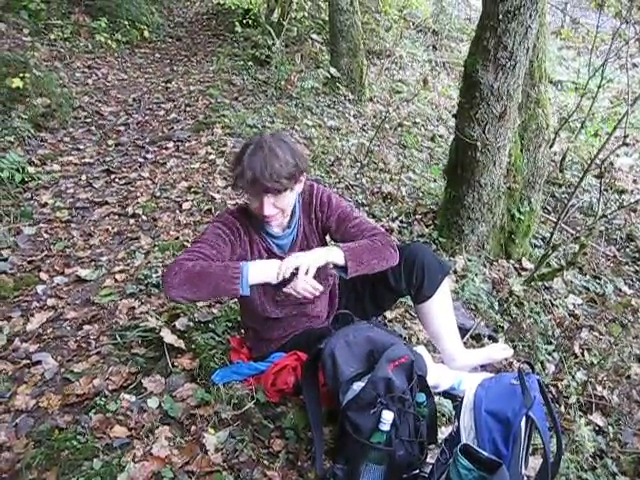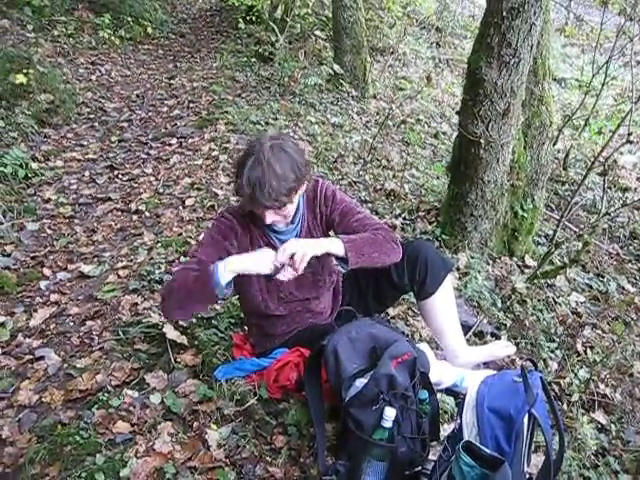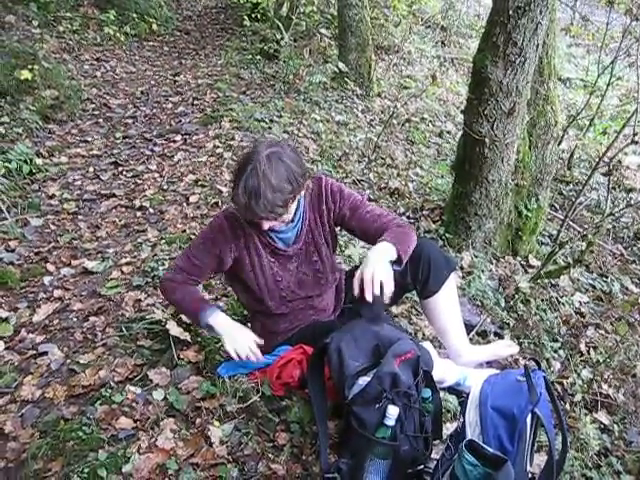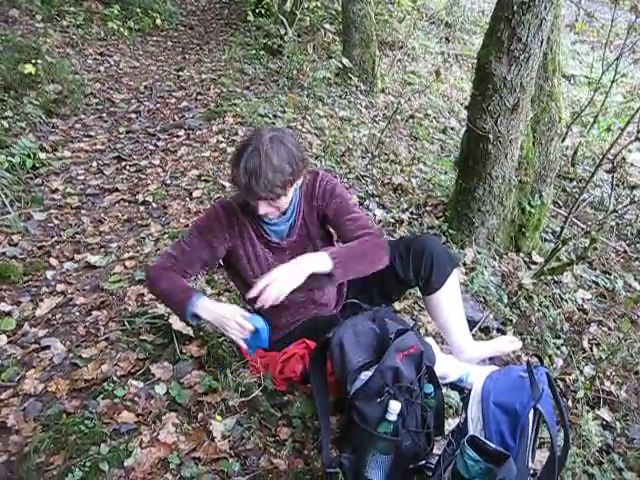
dt=0.3s
person 1, frame 1
left shoulder: (317, 200)
right shoulder: (232, 228)
left elbow: (385, 249)
right elbow: (176, 280)
left wrist: (323, 255)
right wrist: (266, 271)
left hip: (332, 303)
right hip: (288, 340)
left knee: (417, 258)
left ankle: (455, 357)
person 1, frame 2
left shoulder: (319, 195)
right shoulder: (232, 226)
left elbow: (388, 243)
right elbow: (173, 306)
left wrist: (321, 246)
right wrist: (235, 264)
left hip: (335, 298)
right hip: (291, 336)
left knee: (421, 255)
left ankle: (457, 354)
person 1, frame 3
left shoulder: (323, 193)
right shoulder: (230, 226)
left elbow: (402, 230)
right elbow: (174, 280)
left wrist: (379, 254)
right wrist: (221, 322)
left hip: (338, 299)
right hip: (294, 333)
left knee: (424, 253)
left ankle: (460, 353)
person 1, frame 4
left shoulder: (322, 188)
right shoulder: (226, 219)
left elbow: (375, 249)
right elbow: (161, 274)
left wrist: (310, 264)
right wrist: (208, 309)
left hip: (340, 293)
right hip: (293, 328)
left knee: (424, 250)
left ankle: (463, 349)
